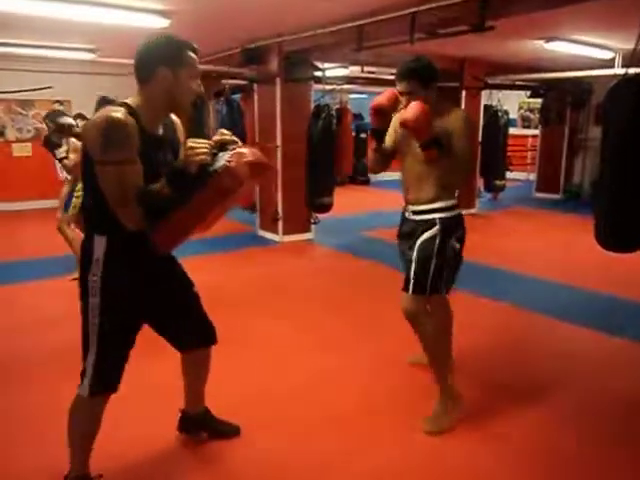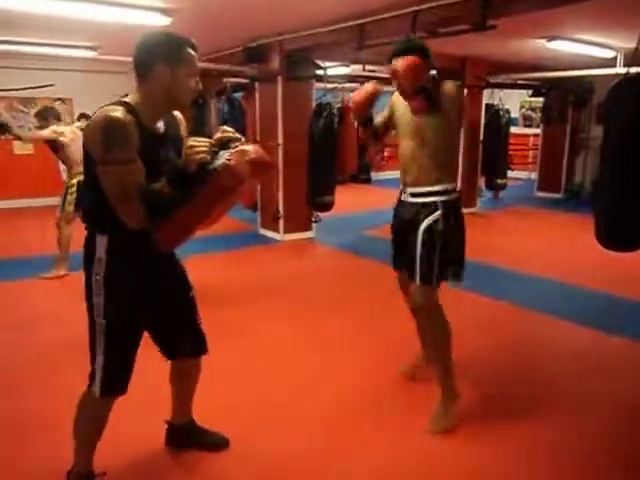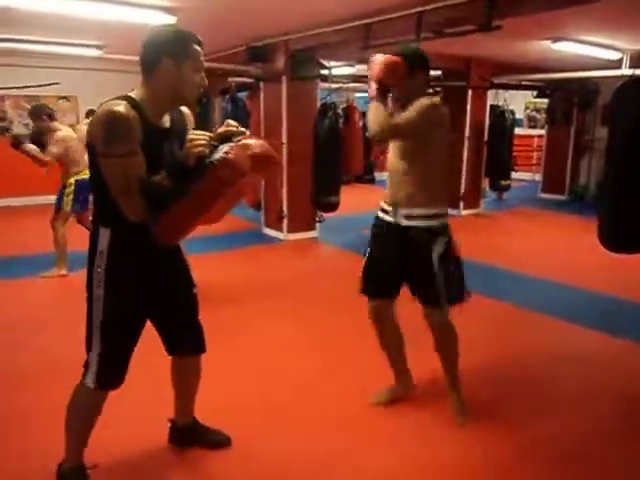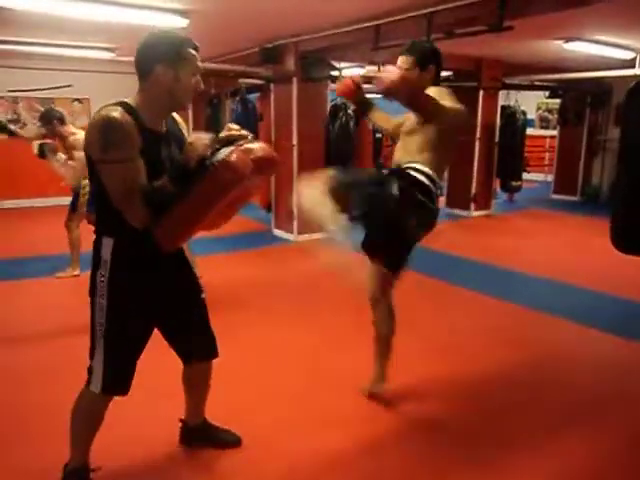
dt=0.2s
person 1, frame 1
left shoulder: (172, 126)
right shoulder: (114, 126)
right elbow: (133, 215)
left wrist: (210, 159)
right wrist: (180, 173)
left hip: (155, 256)
right hip: (112, 263)
left knee: (199, 337)
right knee: (99, 381)
left ankle: (195, 415)
person 1, frame 2
left shoulder: (174, 122)
right shoulder: (113, 125)
right elbow: (134, 213)
left wrist: (212, 158)
right wrist: (181, 172)
left hip: (158, 256)
right hip: (116, 263)
left knee: (189, 349)
right knee: (106, 381)
left ankle: (181, 426)
person 1, frame 3
left shoulder: (182, 118)
right shoulder: (117, 118)
right elbow: (136, 207)
left wrist: (215, 154)
right wrist: (182, 164)
left hip: (163, 250)
right hip: (119, 256)
left knee: (190, 347)
right knee: (101, 373)
left ankle: (184, 425)
person 1, frame 4
left shoulder: (176, 123)
right shoulder: (115, 124)
right elbow: (139, 213)
right wrist: (186, 167)
left hip: (164, 259)
right hip: (121, 261)
left knee: (201, 353)
right knee: (106, 381)
left ankle: (195, 425)
person 2, frame 1
left shoulder: (453, 122)
right shoulder: (400, 120)
left elbow: (461, 176)
right elbow: (378, 164)
left wrist: (433, 145)
left hip: (439, 221)
right hip: (413, 217)
left knee: (416, 308)
right knee: (432, 298)
left ankle: (449, 398)
right ankle: (442, 354)
person 2, frame 2
left shoulder: (448, 93)
right shoulder: (398, 99)
left elbow: (442, 138)
right elbow: (371, 133)
left wrist: (425, 99)
right wrist: (359, 114)
left hip: (437, 206)
right hip: (408, 201)
left knee: (422, 298)
right knee: (409, 288)
left ankle: (448, 392)
right ankle: (429, 352)
person 2, frame 3
left shoulder: (429, 108)
right shoulder: (414, 112)
left elbow: (380, 130)
left wrist: (379, 95)
left hip: (424, 228)
right hip: (390, 221)
left knee: (436, 317)
right knee: (379, 309)
left ankle: (455, 388)
right ankle: (403, 380)
person 2, frame 4
left shoulder: (435, 95)
right shoulder: (414, 106)
left elbow: (459, 118)
right elbow: (389, 127)
right wrist: (362, 100)
left hip: (409, 188)
right hip: (409, 203)
left knee: (314, 187)
right knee: (378, 292)
right ankle: (379, 377)
person 3, frame 1
left shoulder: (74, 141)
right shoulder: (68, 137)
left elbow: (70, 167)
left wrist: (57, 152)
left hip: (82, 186)
right hip: (79, 184)
left knee: (63, 224)
right knee: (79, 223)
person 3, frame 2
left shoulder: (55, 132)
right shoulder: (74, 130)
left elbow: (29, 137)
left wrist: (10, 128)
left hip: (78, 181)
left knee: (63, 222)
left ankle: (61, 267)
person 3, frame 3
left shoulder: (60, 136)
right shoulder: (65, 132)
left elbow: (47, 161)
left wrist: (26, 148)
left hip: (76, 181)
right hip: (83, 178)
left knee: (57, 222)
right knee: (83, 219)
left ankle: (61, 267)
person 3, frame 4
left shoulder: (76, 139)
right shoulder: (63, 136)
left elbow: (78, 167)
left wrist: (59, 158)
left hip: (87, 183)
right hip: (85, 182)
left knee: (72, 223)
left ankle: (74, 267)
